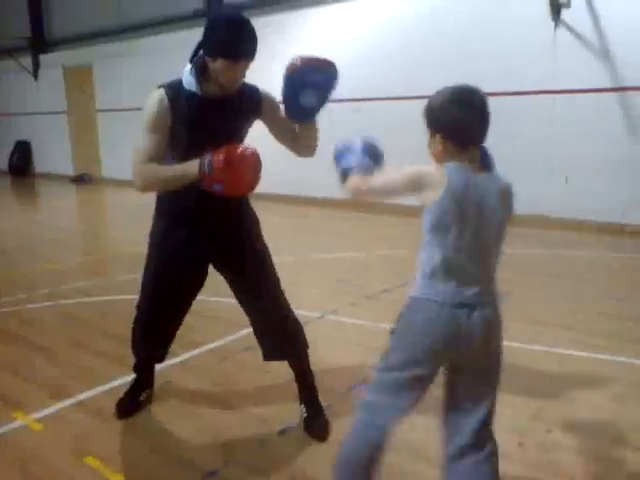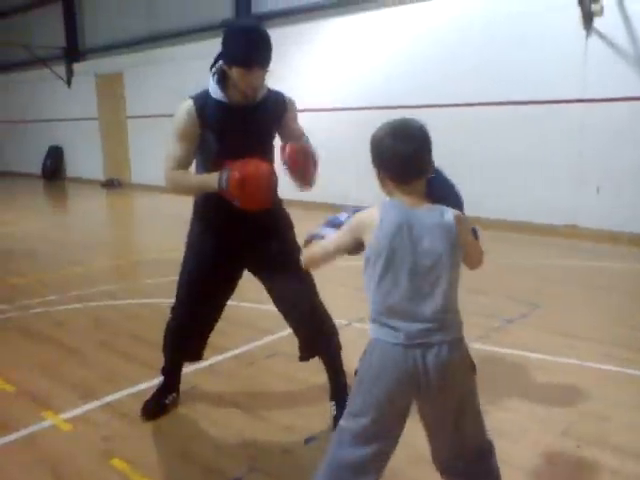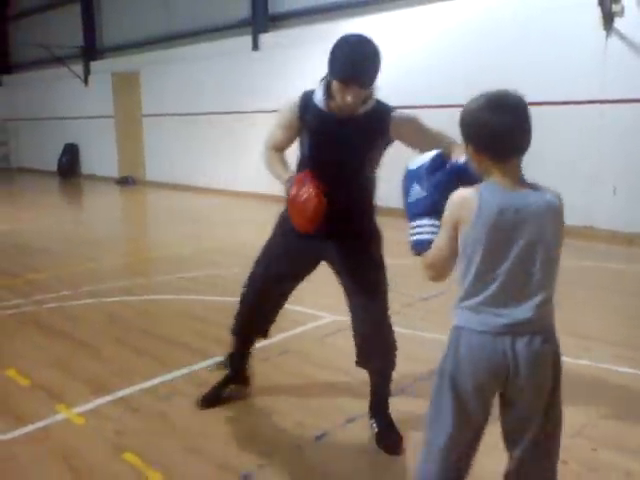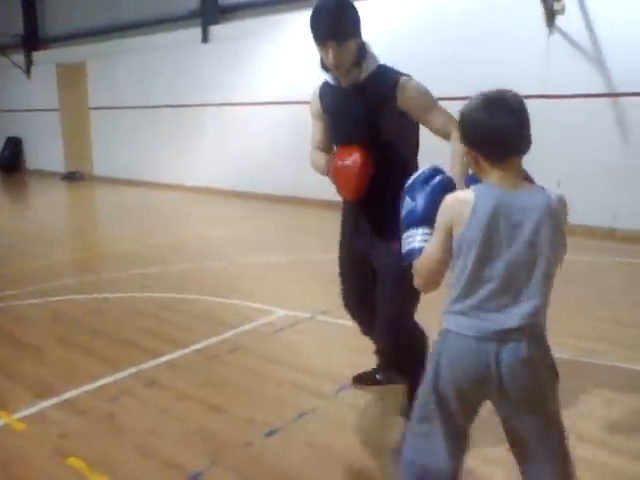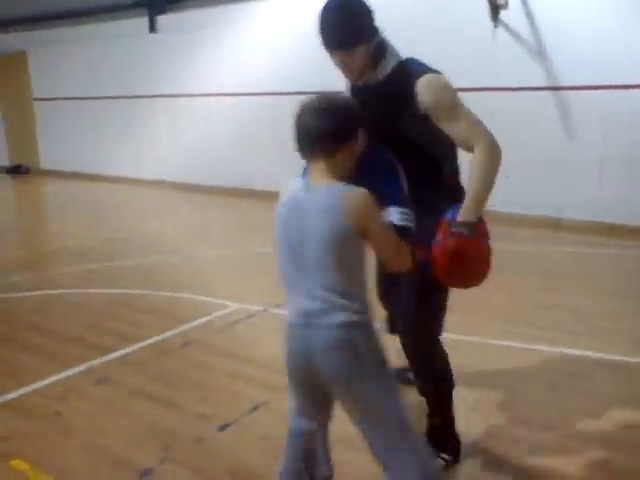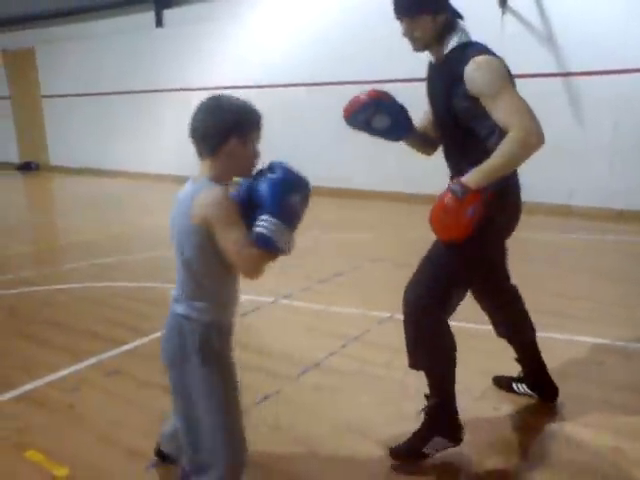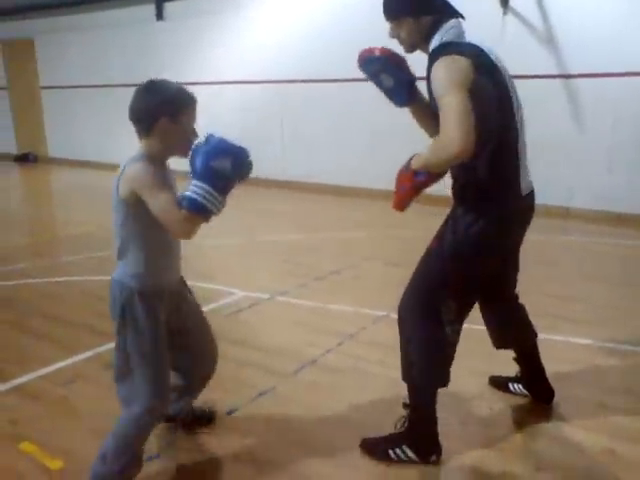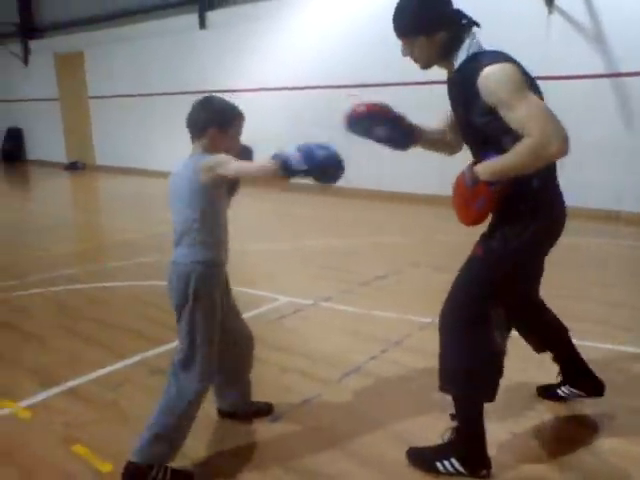
dt=0.4s
person 1, frame 1
left shoulder: (255, 100)
right shoulder: (166, 100)
left elbow: (305, 147)
right elbow: (142, 176)
right wrist: (199, 167)
left hip: (234, 223)
right hip: (177, 227)
left knee: (274, 311)
right knee: (152, 314)
left ankle: (309, 399)
right ankle: (142, 382)
person 1, frame 2
left shoulder: (280, 106)
right shoulder: (195, 111)
right elbow: (173, 178)
right wrist: (219, 181)
left hip: (268, 225)
right hip: (214, 230)
left knee: (307, 307)
right knee: (187, 314)
left ankle: (341, 395)
right ankle: (169, 385)
person 1, frame 3
left shoulder: (389, 121)
right shoulder: (301, 108)
left elbow: (449, 148)
right elbow: (273, 149)
right wrist: (290, 181)
left hip: (355, 227)
left knee: (373, 322)
right knee: (256, 296)
left ankle: (380, 413)
right ankle: (236, 375)
person 1, frame 4
left shoulder: (399, 88)
right shoulder: (324, 96)
left elbow: (457, 133)
right elbow: (318, 153)
left wrist: (459, 187)
right wrist: (332, 167)
left hip: (398, 217)
right hip: (357, 213)
left knee: (395, 316)
right knee: (357, 301)
right ankle: (393, 363)
person 1, frame 5
left shoulder: (423, 84)
right shoulder: (356, 89)
left elbow: (485, 145)
left wrist: (469, 213)
left hip: (436, 215)
left knee: (415, 321)
right knee: (393, 296)
left ankle: (443, 437)
right ankle: (419, 367)
person 1, frame 6
left shoulder: (479, 65)
right shoulder: (439, 69)
left elbow: (528, 134)
right elbow: (432, 142)
left wrist: (473, 182)
right wrist: (401, 128)
left hip: (487, 203)
right hip: (471, 201)
left knee: (423, 300)
right knee: (496, 291)
left ankle: (442, 422)
right ankle: (538, 381)
person 1, frame 7
left shoulder: (449, 63)
right shoulder: (469, 56)
left elbow: (456, 145)
left wrist: (416, 165)
right wrist: (407, 95)
left hip: (484, 208)
right hip: (511, 200)
left knee: (421, 309)
right knee: (497, 294)
left ankle: (420, 437)
right ankle: (535, 381)
person 1, frame 8
left shoulder: (493, 73)
right shoulder: (463, 78)
left elbow: (552, 142)
right elbow: (450, 140)
left wrist: (484, 172)
right wrist: (404, 130)
left hip: (528, 215)
right hip: (522, 212)
left knee: (463, 318)
right knee: (519, 301)
right ankle: (580, 378)
person 2, frame 1
left shoulder: (431, 178)
right shoulder: (501, 189)
left elbow: (359, 189)
left wrist: (353, 162)
left hip: (429, 314)
right hip: (482, 319)
left knee: (380, 406)
right knee: (472, 426)
person 2, frame 2
left shoulder: (371, 220)
right shoulder: (452, 221)
left elbow: (309, 259)
right elbow: (475, 260)
left wrist: (343, 237)
left hip: (389, 355)
right hip: (445, 354)
left knee: (353, 450)
person 2, frame 3
left shoulder: (464, 202)
right shoulder: (551, 203)
left elbow: (435, 269)
left wrist: (425, 211)
left hip: (474, 343)
right hip: (534, 346)
person 2, frame 4
left shoulder: (457, 204)
right shoulder: (554, 205)
left elbow: (425, 280)
left wrist: (419, 225)
left hip: (462, 349)
right hip: (523, 353)
person 2, frame 5
left shoulder: (289, 198)
right shoulder: (356, 200)
right elbow: (400, 261)
left hip: (300, 336)
right hip: (345, 339)
left knee: (306, 426)
right knee: (396, 441)
person 2, frame 6
left shoulder: (193, 191)
right shoulder: (215, 199)
right elbow: (250, 266)
left wrist: (249, 208)
right wrist: (278, 214)
left hip: (189, 323)
right hip: (198, 331)
left knee: (206, 411)
person 2, frame 7
left shoulder: (159, 169)
right shoulder: (141, 172)
left elbow: (180, 215)
right elbow: (184, 225)
left wrist: (214, 177)
right wrist: (210, 176)
left hip: (168, 286)
right hip: (139, 296)
left knee: (202, 354)
right knee: (146, 396)
left ankle: (179, 407)
person 2, frame 8
left shoulder: (182, 171)
right shoulder: (215, 165)
right elbow: (263, 170)
left wrist: (226, 187)
right wrist: (308, 160)
left hip: (193, 270)
right hip: (198, 275)
left knee: (235, 341)
right knee: (195, 367)
left ankle: (234, 401)
